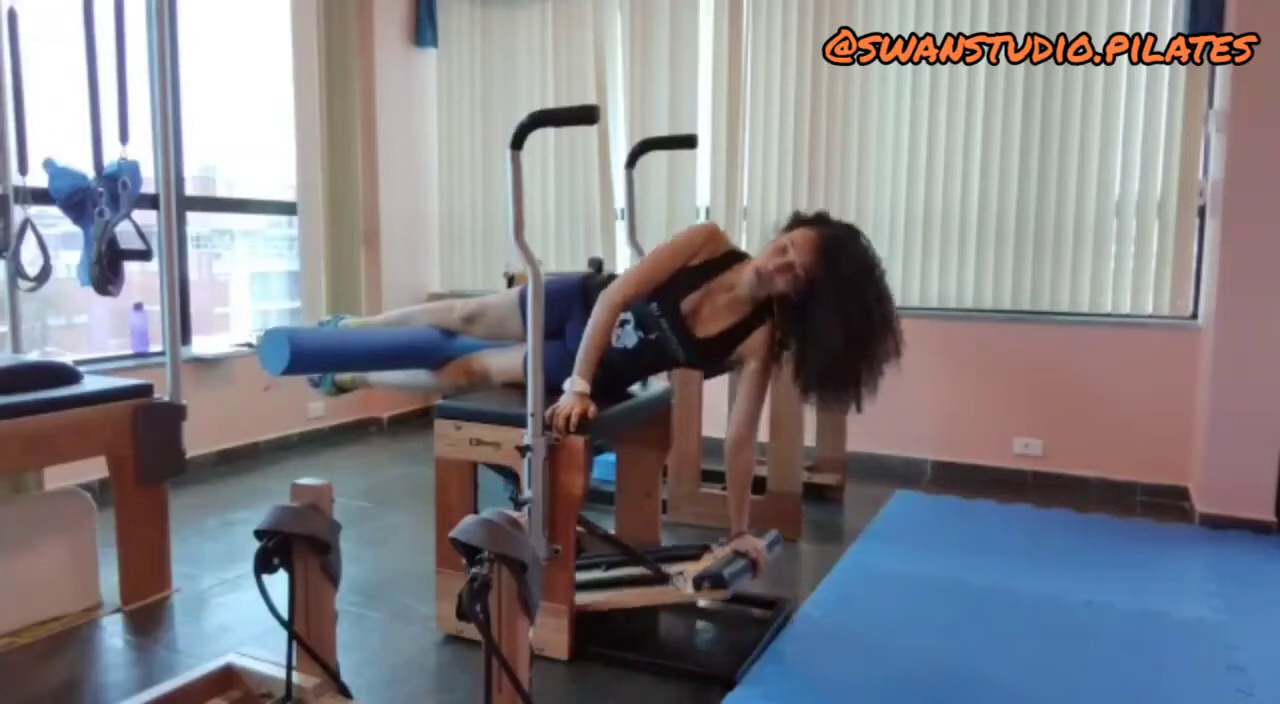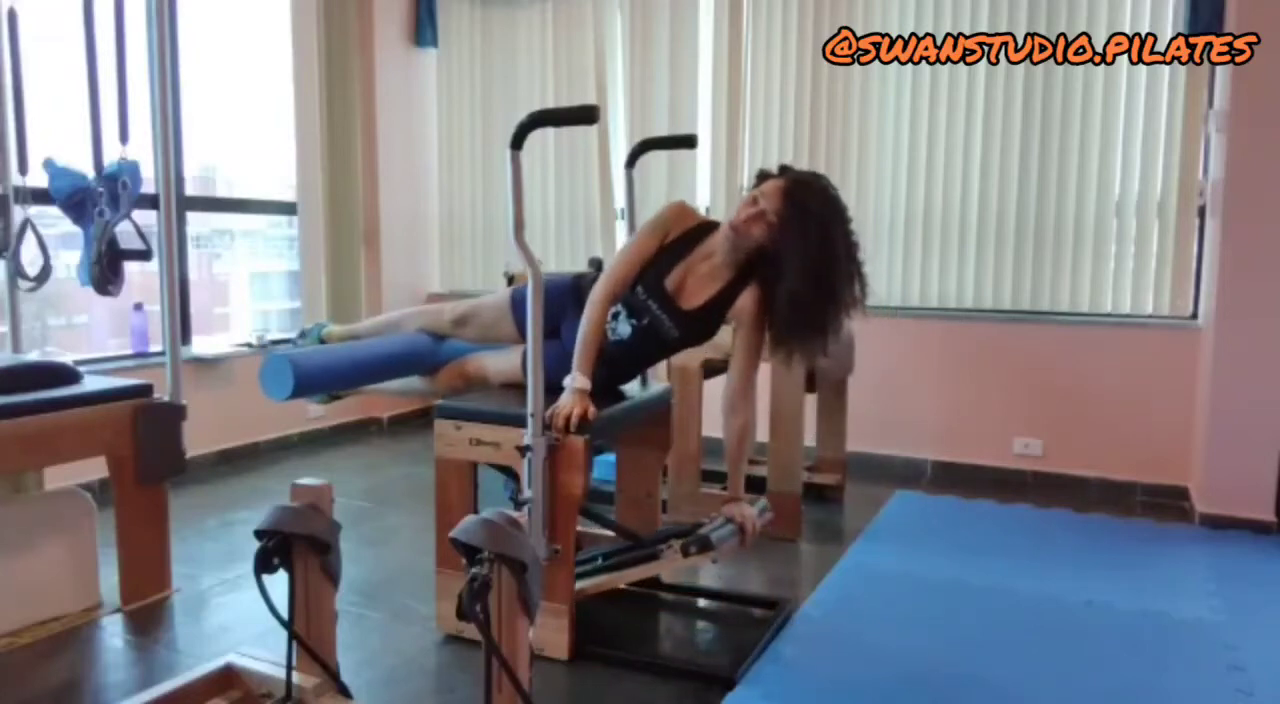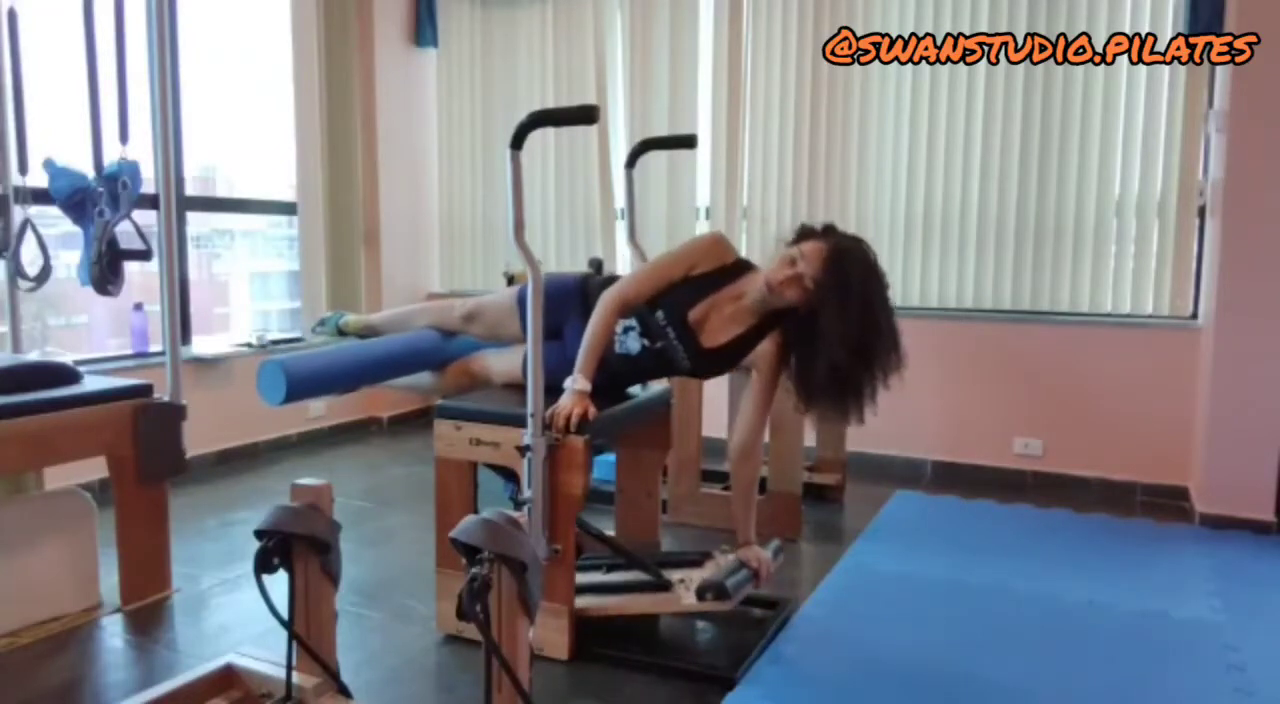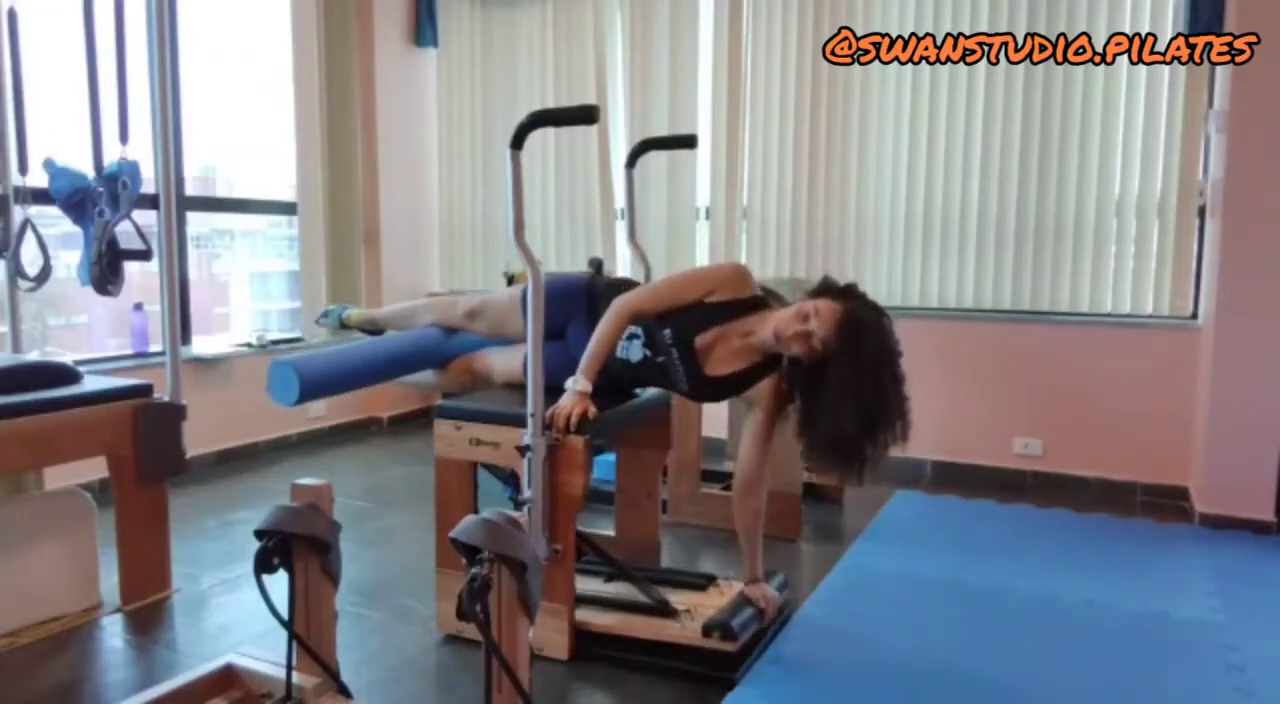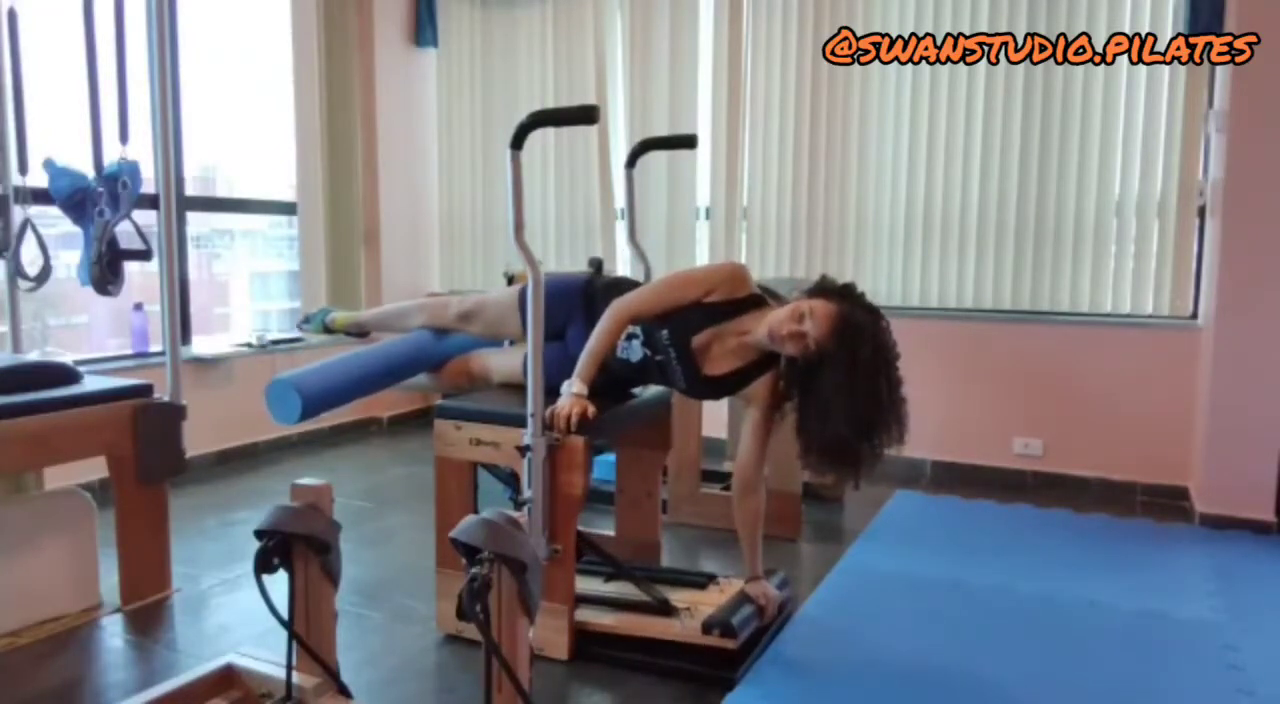
dt=0.7s
person 1, frame 1
left shoulder: (759, 338)
right shoulder: (708, 243)
left elbow: (741, 436)
right elbow: (614, 296)
left wrist: (739, 530)
right wrist: (575, 385)
left hip: (606, 369)
right hip: (582, 305)
left knee: (467, 371)
right knee: (463, 317)
left ankle: (349, 377)
right ankle: (349, 329)
person 1, frame 2
left shoulder: (747, 299)
right shoulder: (680, 220)
left elbow: (739, 402)
right elbow: (603, 292)
left wrist: (734, 494)
right wrist: (578, 384)
left hip: (602, 362)
right hip: (572, 304)
left knee: (462, 375)
right knee: (451, 318)
right ankle: (336, 335)
person 1, frame 3
left shoulder: (766, 347)
right shoulder: (714, 252)
left elbow: (745, 448)
right elbow: (615, 298)
left wrist: (745, 539)
right wrist: (578, 383)
left hip: (609, 369)
right hip: (582, 305)
left knee: (469, 372)
right knee: (463, 315)
right ankle: (356, 324)
person 1, frame 4
left shoulder: (767, 387)
right shoulder: (732, 283)
left elbow: (749, 482)
right elbow: (625, 305)
left wrist: (754, 576)
right wrist: (577, 385)
left hip: (609, 369)
right hip: (589, 306)
left knee: (474, 370)
right knee: (469, 311)
right ankle: (363, 317)
person 1, frame 5
left shoulder: (763, 384)
right shoulder: (731, 283)
left elbow: (748, 481)
right elbow: (623, 308)
left wrist: (754, 574)
right wrist: (577, 386)
left hip: (609, 371)
right hip: (587, 306)
left knee: (466, 371)
right knee: (462, 313)
right ankle: (348, 320)
